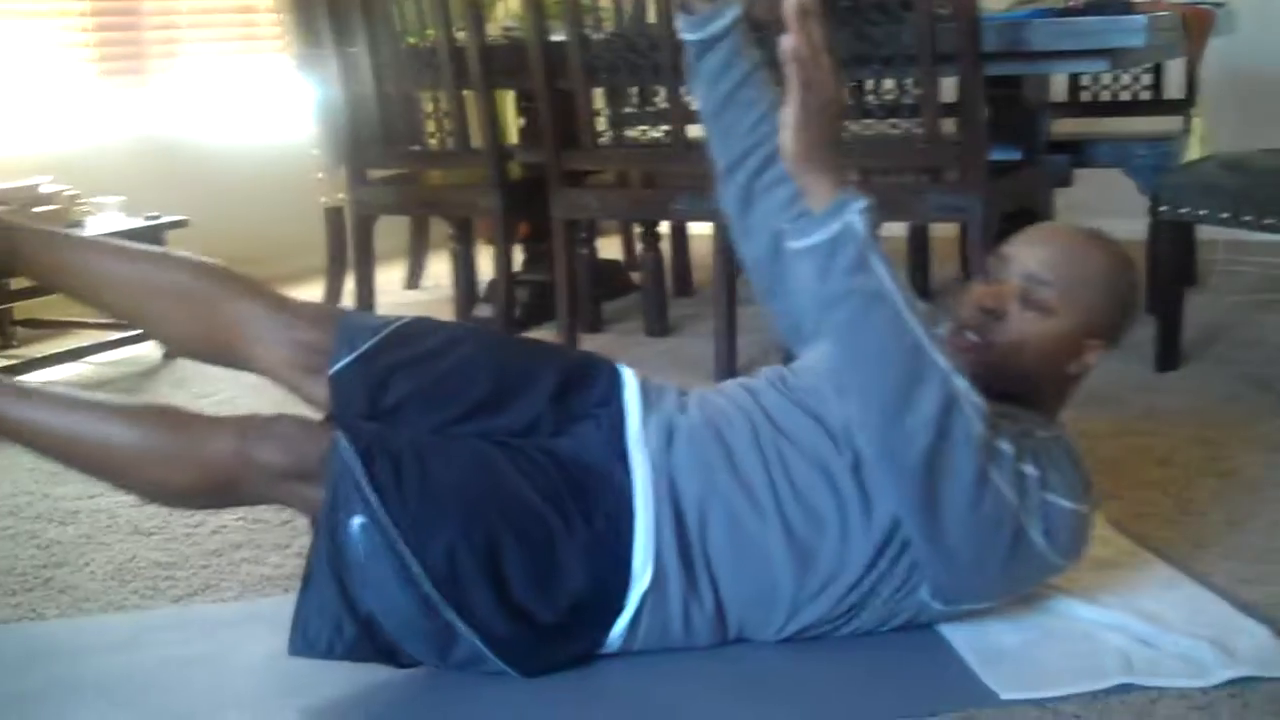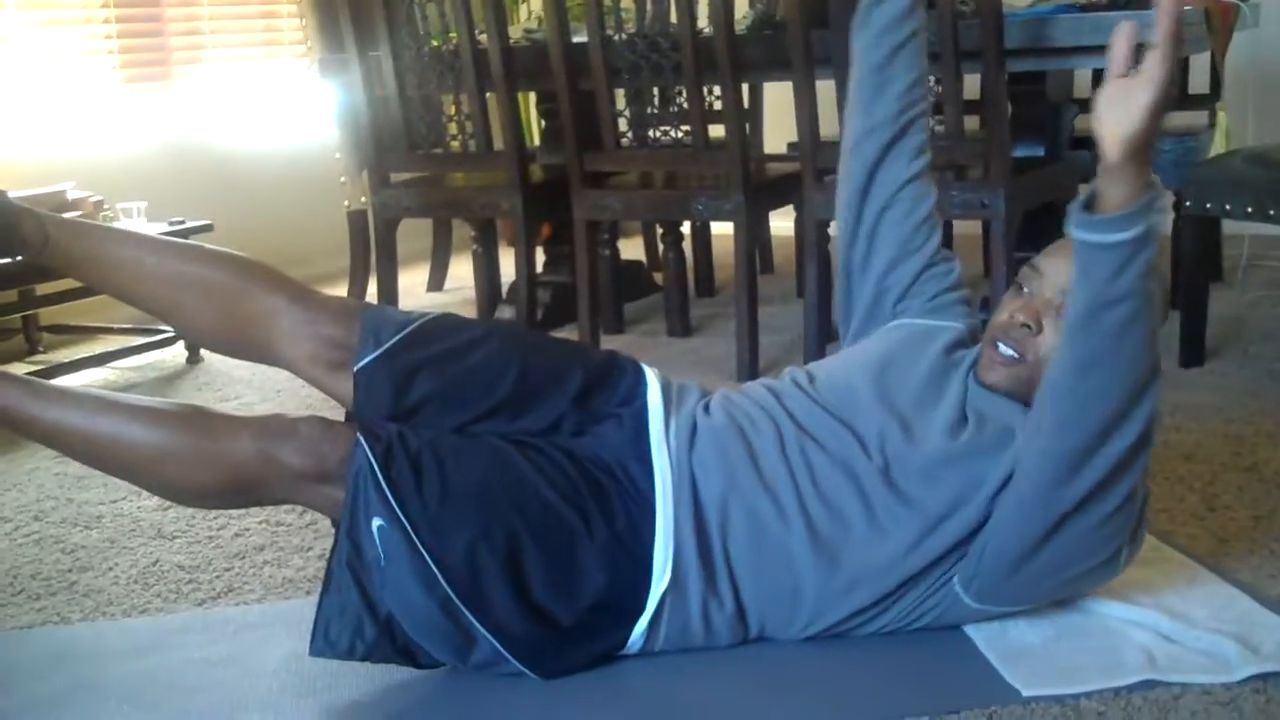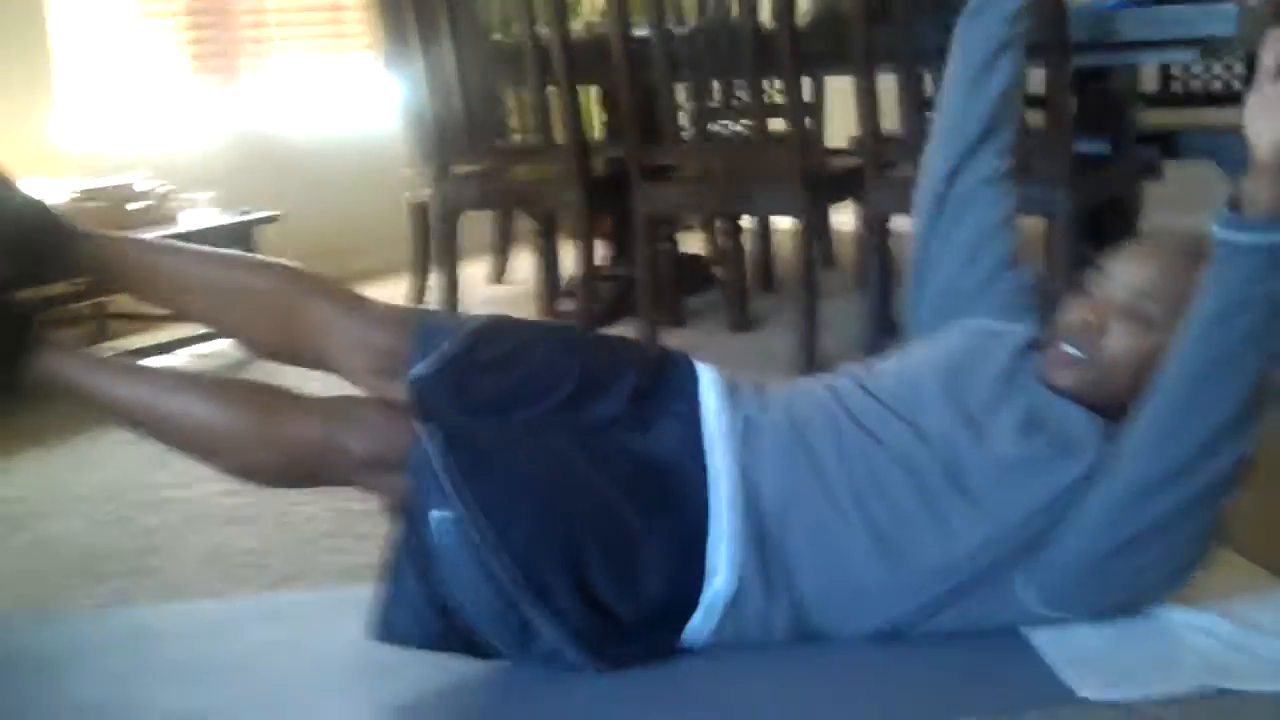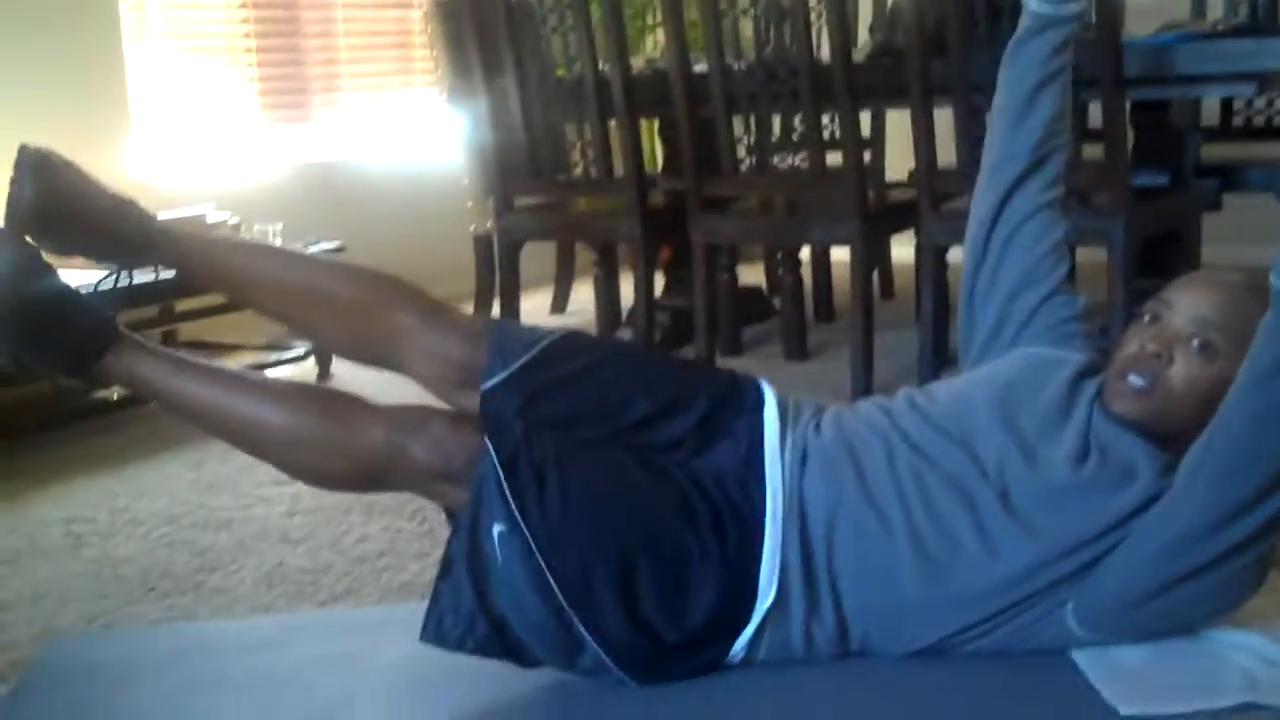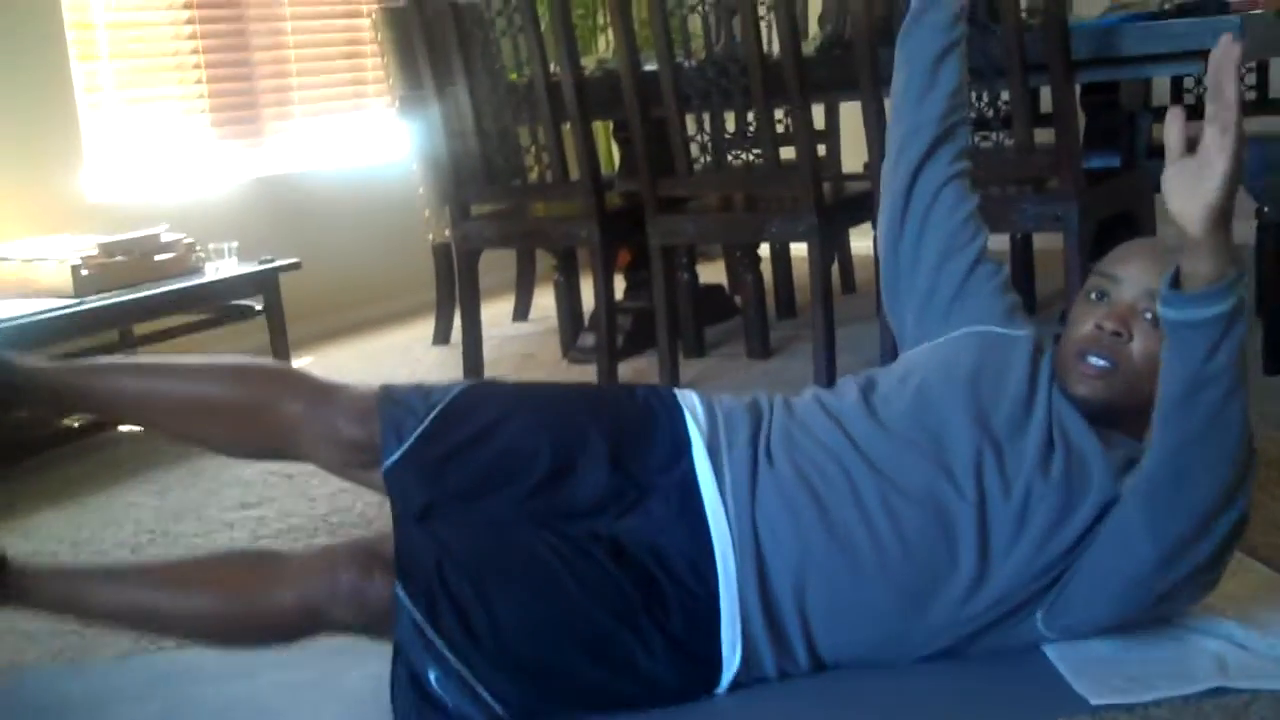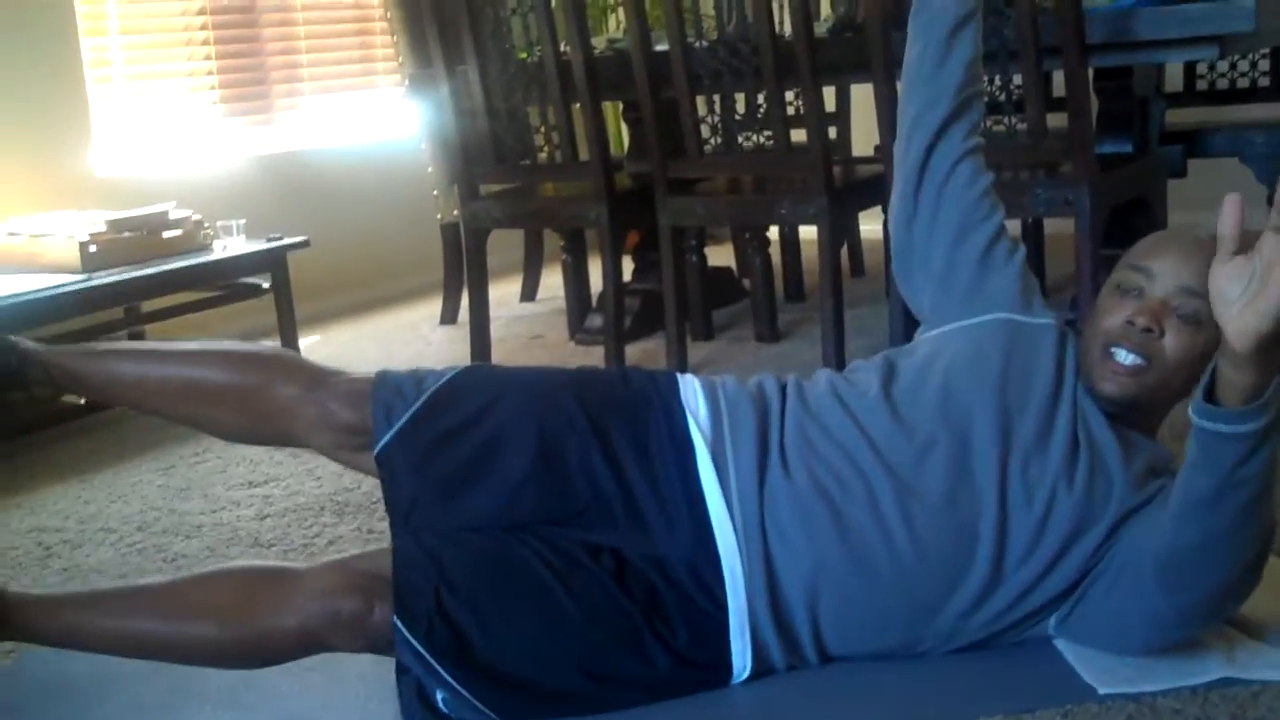
dt=0.7s
person 1, frame 1
left shoulder: (1030, 508)
right shoulder: (918, 353)
left elbow: (918, 438)
right elbow: (767, 212)
left wrist: (825, 187)
left hip: (614, 561)
right hip: (617, 417)
left knee: (275, 458)
right knee: (284, 335)
person 1, frame 2
left shoulder: (1059, 523)
right shoulder: (936, 331)
left elbow: (1096, 406)
right elbow: (882, 168)
left wrist: (1121, 185)
left hip: (631, 556)
right hip: (637, 418)
left knee: (287, 454)
right knee: (305, 327)
person 1, frame 3
left shoulder: (1111, 522)
right shoulder: (1002, 330)
right elbow: (963, 174)
left hip: (686, 559)
right hip: (689, 411)
left knee: (359, 437)
right knee: (357, 334)
person 1, frame 4
left shoulder: (1167, 542)
right shoulder: (1054, 358)
right elbow: (1015, 198)
left hip: (736, 569)
right hip: (752, 432)
left knee: (419, 446)
right knee: (432, 341)
left ankle: (108, 352)
right ankle: (125, 228)
person 1, frame 5
left shoulder: (1127, 535)
right shoulder: (996, 341)
left elbow: (1197, 489)
right elbow: (924, 175)
left wrist: (1204, 262)
left hip: (698, 609)
right hip: (688, 448)
left knee: (336, 581)
right knee: (323, 417)
person 1, frame 6
left shoulder: (1147, 519)
right shoulder: (1013, 322)
right elbow: (938, 160)
left hip: (708, 603)
right hip: (688, 436)
left knee: (339, 605)
right knee: (325, 402)
